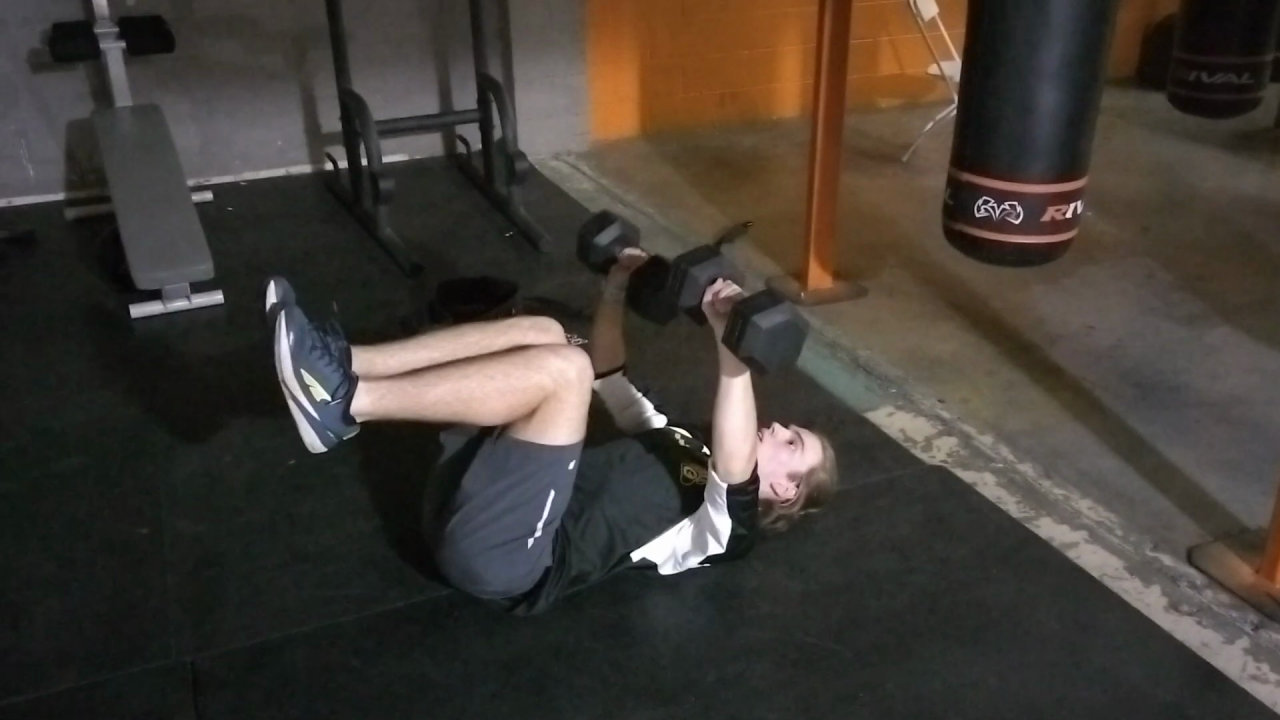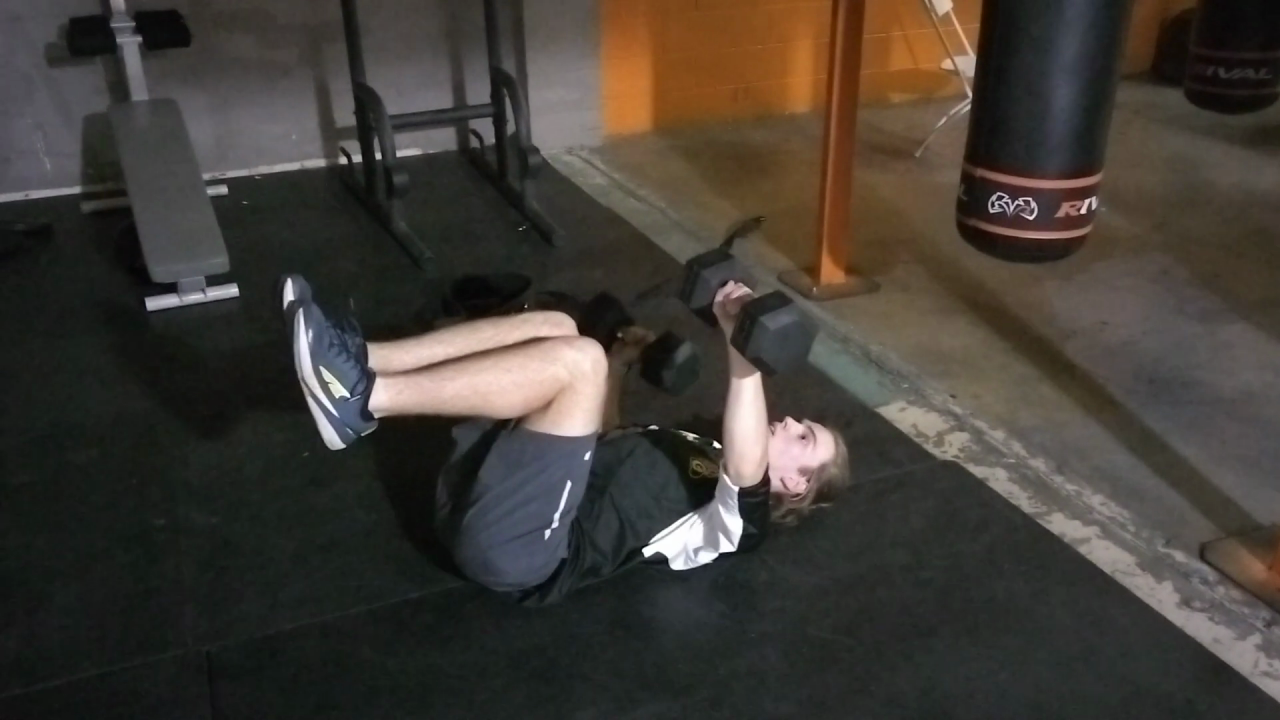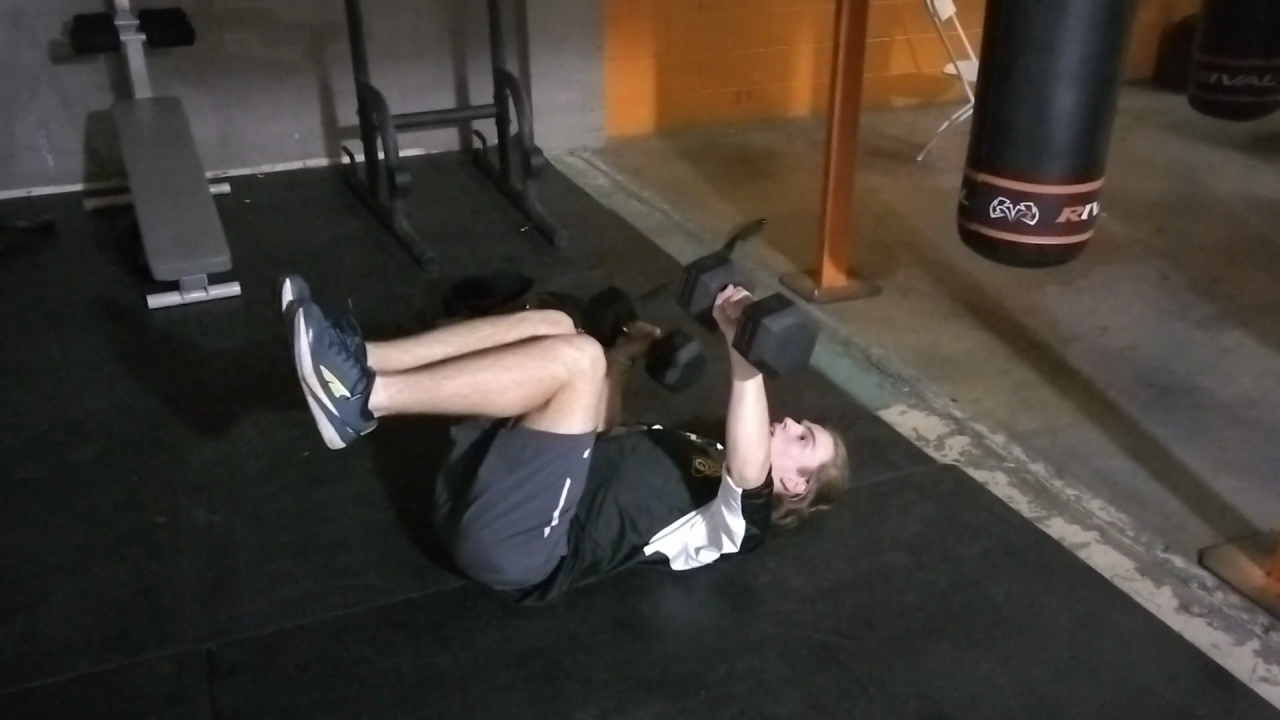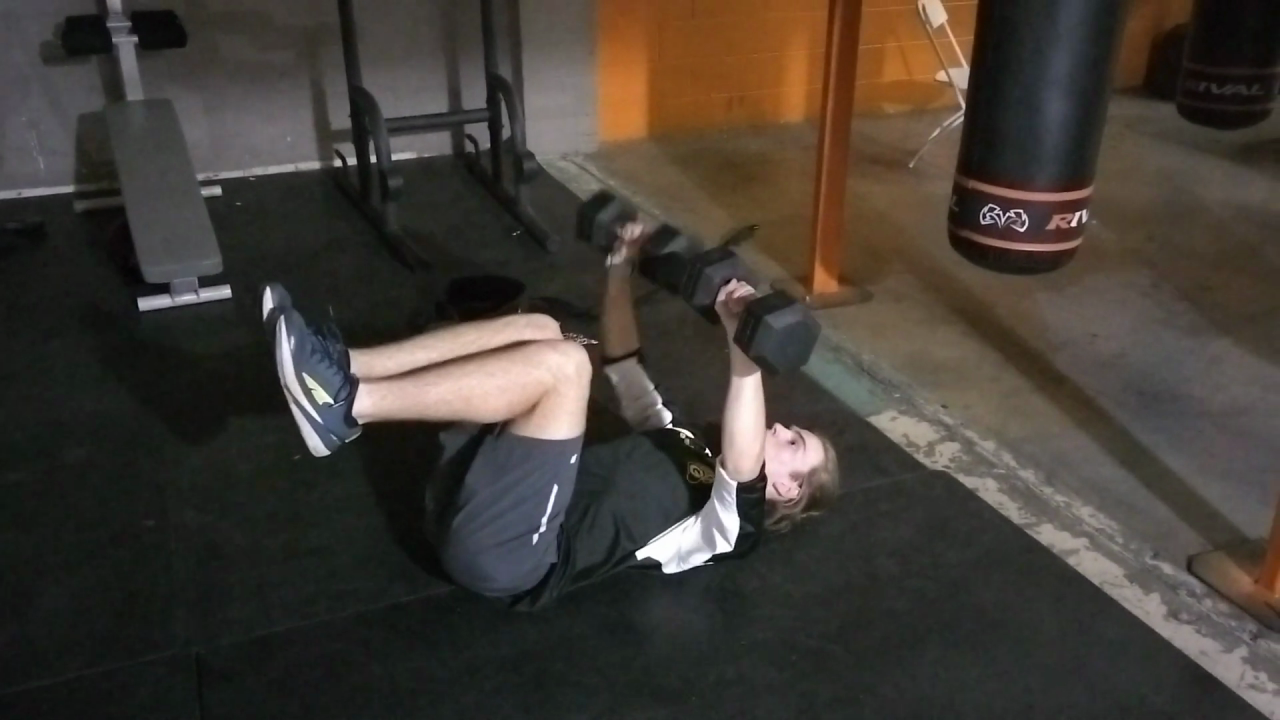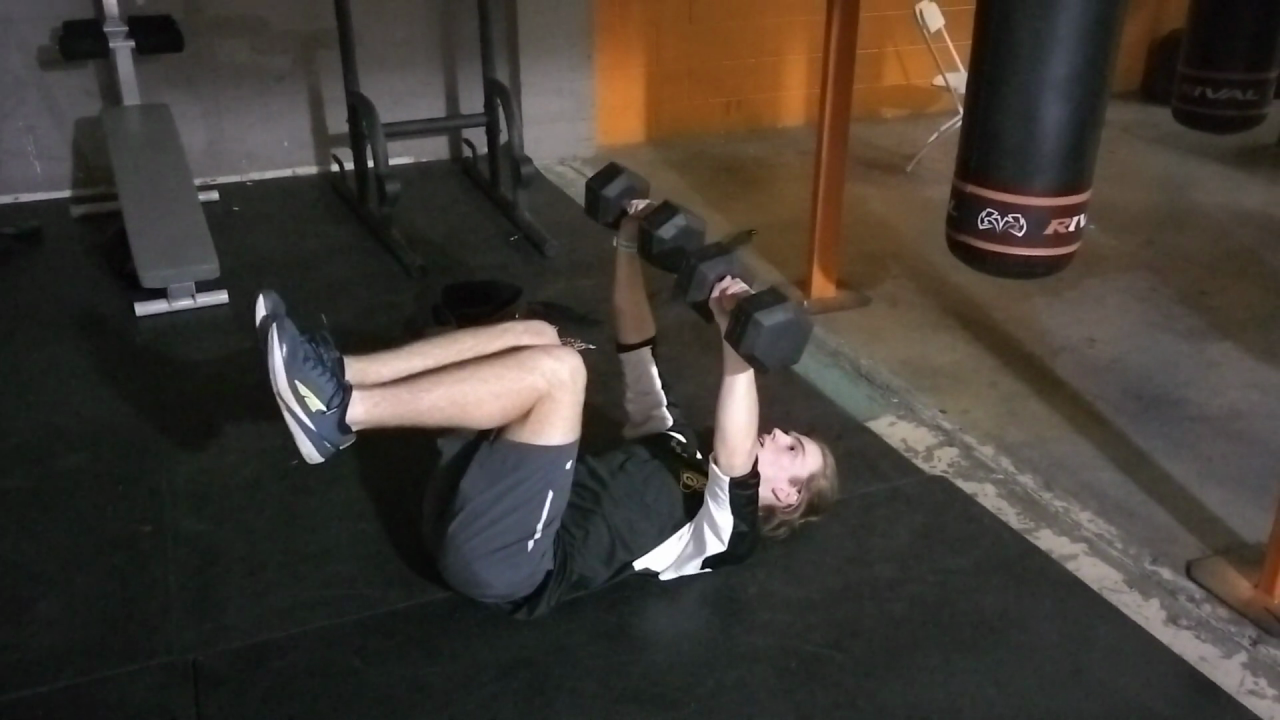
dt=0.5s
person 1, frame 1
left shoulder: (729, 525)
right shoulder: (675, 444)
left elbow: (735, 466)
right elbow: (610, 377)
left wrist: (732, 352)
right wrist: (614, 290)
left hip: (501, 550)
right hip: (475, 497)
left knee: (563, 369)
right knee: (541, 332)
left ankle: (345, 404)
right ankle: (343, 364)
person 1, frame 2
left shoulder: (738, 519)
right shoulder: (696, 449)
left elbow: (745, 467)
right elbow: (598, 433)
left wrist: (743, 352)
right wrist: (620, 363)
left hip: (514, 544)
right hip: (478, 494)
left knee: (577, 359)
right knee: (553, 326)
left ankle: (362, 402)
right ankle: (358, 360)
person 1, frame 3
left shoulder: (739, 519)
right shoulder: (695, 451)
left elbow: (747, 471)
right elbow: (600, 432)
left wrist: (743, 354)
right wrist: (622, 359)
left hip: (512, 539)
right hip: (480, 490)
left knee: (577, 357)
right knee: (550, 325)
left ankle: (362, 402)
right ankle: (358, 360)
person 1, frame 4
left shoulder: (730, 523)
right shoulder: (681, 438)
left elbow: (742, 465)
right elbow: (623, 361)
left wrist: (744, 347)
right wrist: (620, 270)
left hip: (504, 547)
right hip: (475, 492)
left knee: (563, 361)
right knee: (538, 329)
left ankle: (345, 407)
right ankle: (342, 364)
person 1, frame 5
left shoulder: (728, 529)
right shoulder: (673, 438)
left elbow: (734, 460)
right elbow: (637, 347)
left wrist: (738, 346)
right wrist: (628, 246)
left hip: (502, 555)
right hip: (472, 498)
left knee: (557, 369)
right knee: (536, 336)
left ankle: (339, 414)
right ankle: (336, 372)
